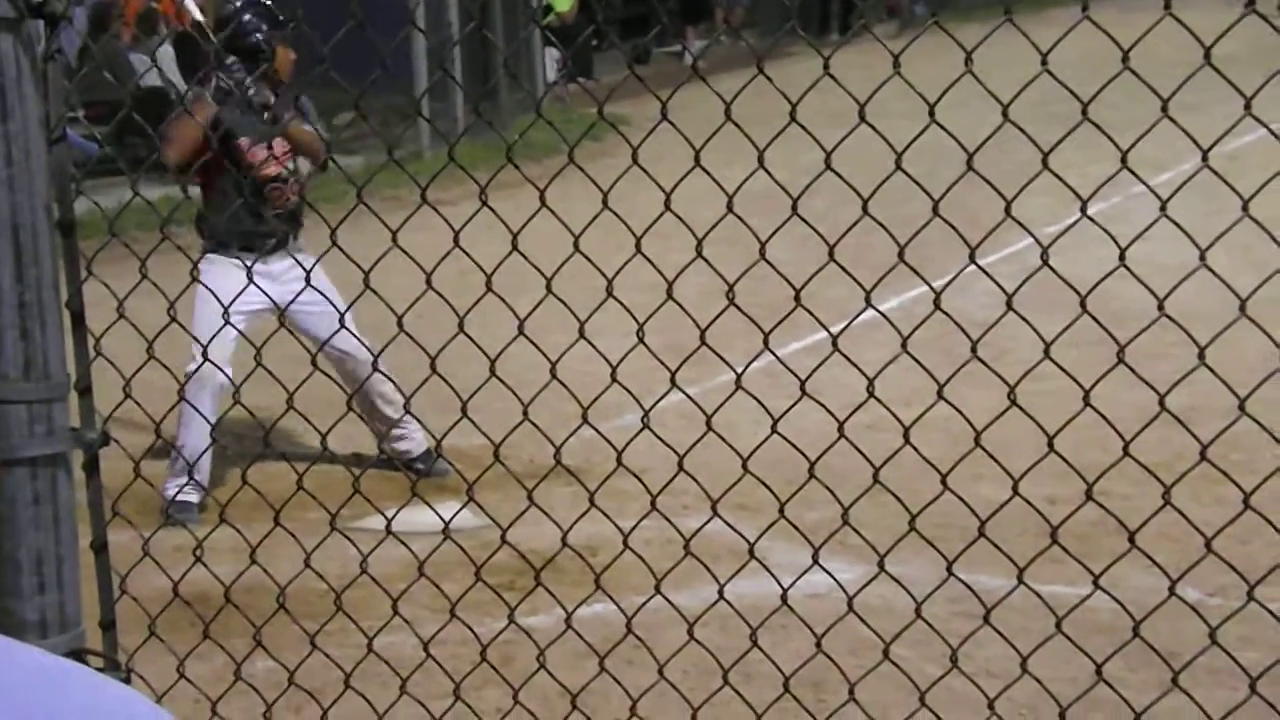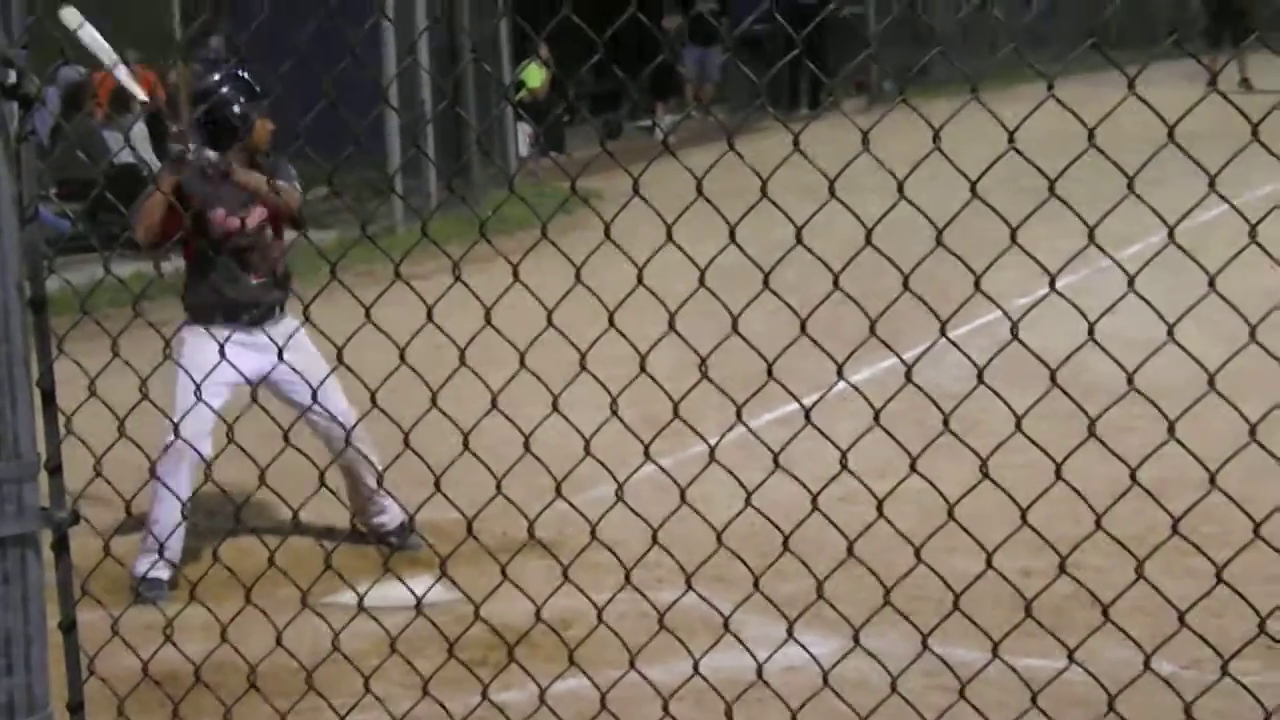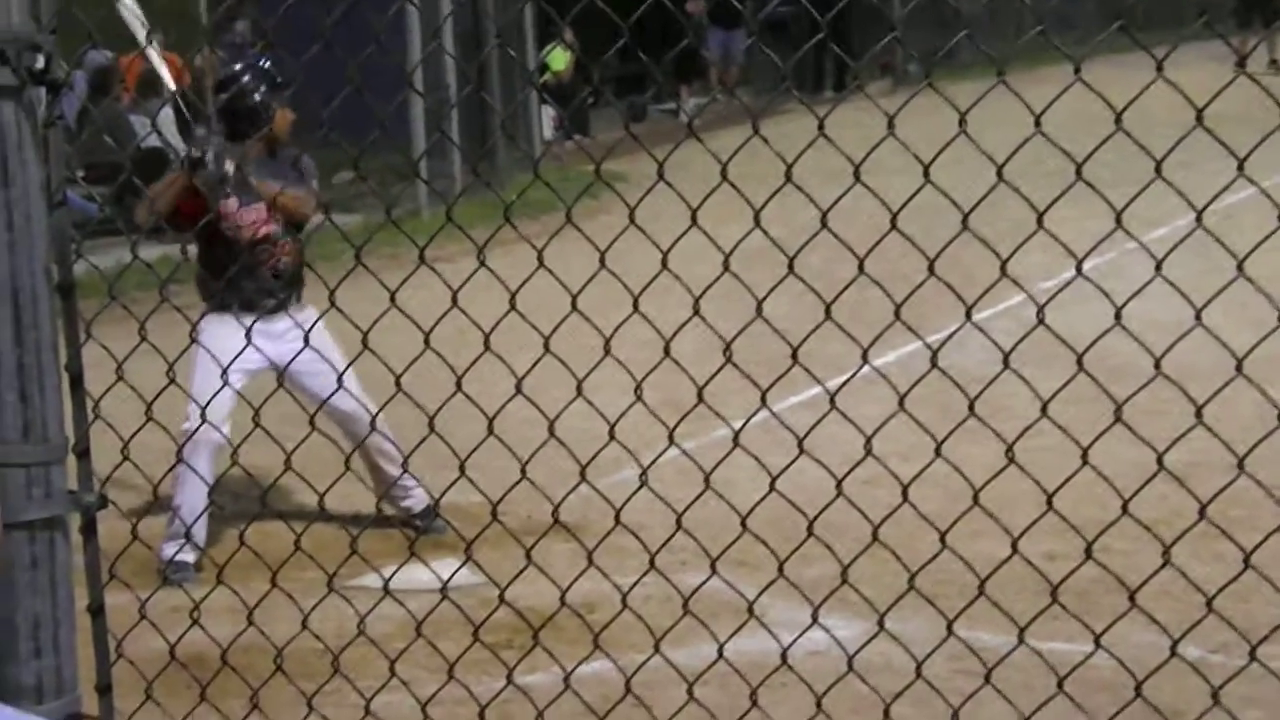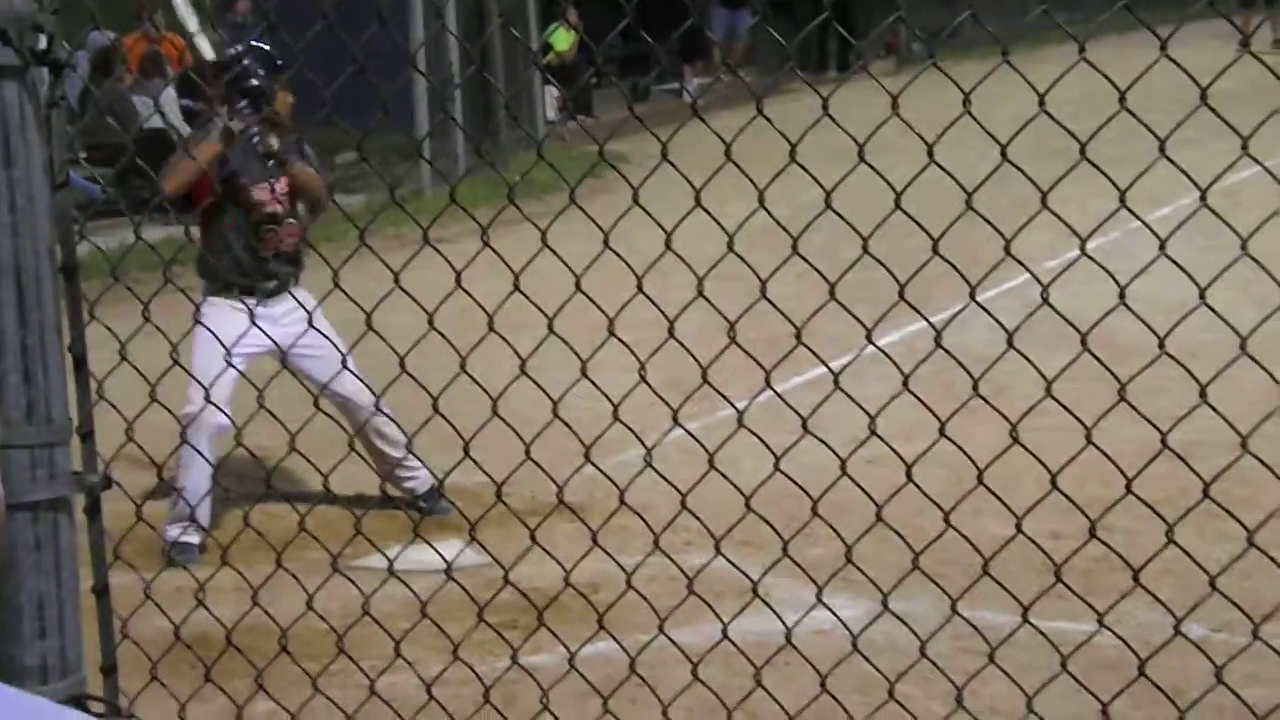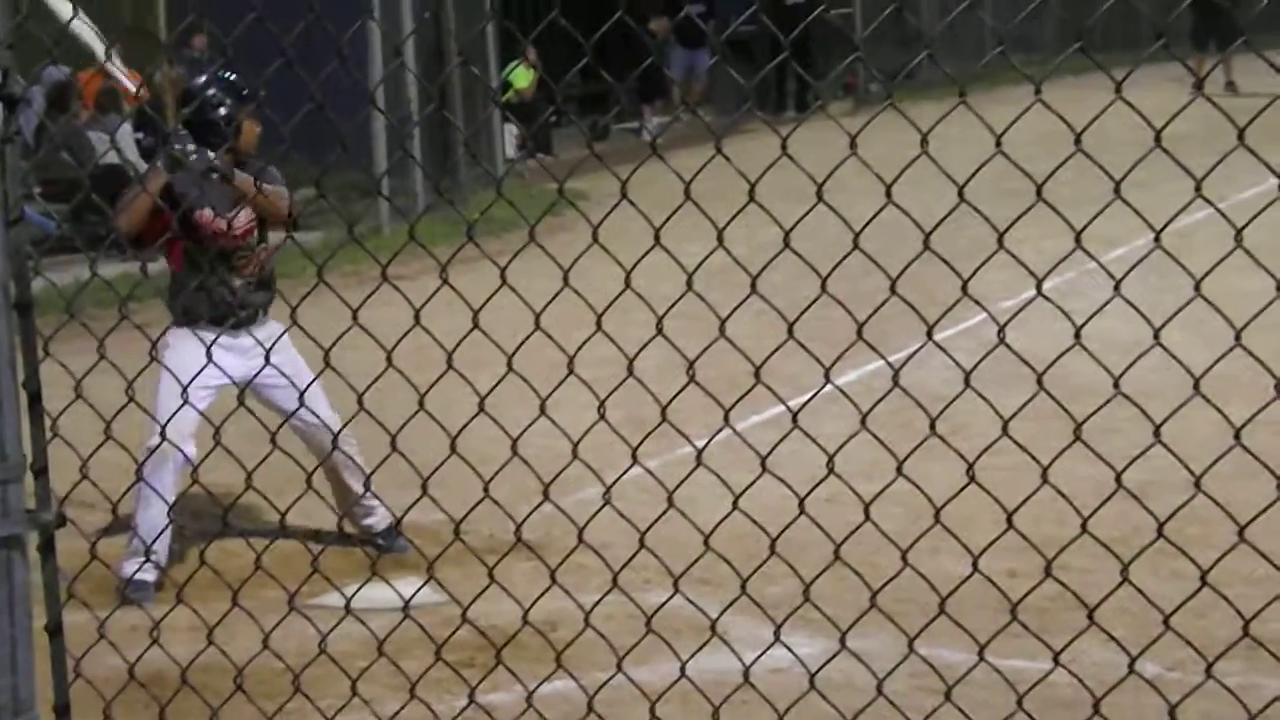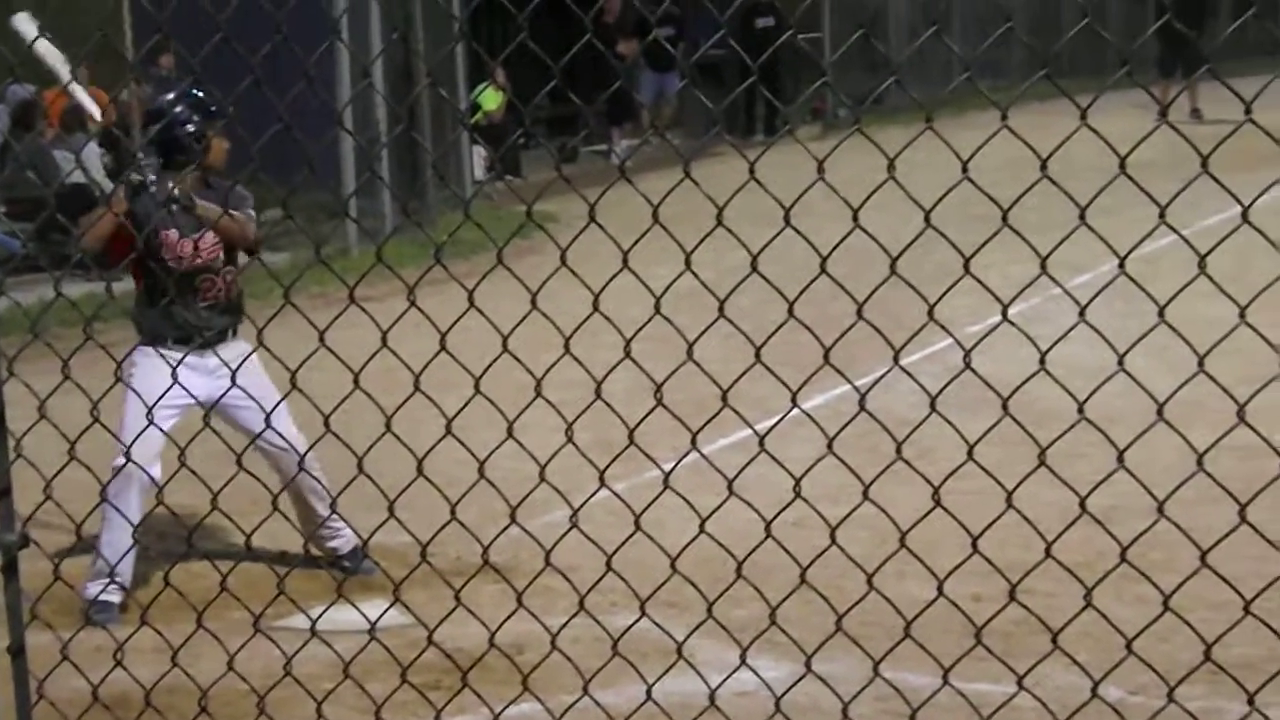
dt=0.4s
person 1, frame 1
left shoulder: (294, 104)
right shoulder: (215, 108)
left elbow: (318, 151)
right elbow: (172, 155)
left wrist: (274, 109)
right wrist: (213, 94)
left hip: (291, 259)
right hip: (229, 264)
left knee: (355, 354)
right knee: (207, 368)
left ankle: (407, 445)
right ankle: (185, 483)
person 1, frame 2
left shoulder: (274, 171)
right shoulder: (192, 179)
left elbow: (291, 205)
right elbow: (143, 234)
left wrist: (227, 171)
right wrist: (174, 168)
left hip: (276, 330)
right hip: (211, 337)
left knee: (342, 423)
right knee: (185, 442)
left ankle: (383, 517)
right ankle: (156, 560)
person 1, frame 3
left shoulder: (294, 164)
right shoulder: (206, 172)
left elbow: (306, 210)
right elbow: (144, 216)
left wrist: (246, 178)
right wrist: (188, 169)
left hip: (293, 318)
right hip: (228, 324)
left knee: (357, 411)
right knee: (203, 430)
left ankle: (412, 502)
right ankle: (180, 544)
person 1, frame 4
left shoulder: (292, 147)
right shoulder: (216, 152)
left elbow: (319, 199)
right elbow: (169, 186)
left wrist: (279, 153)
right wrist: (221, 134)
left hip: (291, 302)
right hip: (229, 307)
left knee: (356, 395)
right knee: (204, 414)
left ankle: (415, 483)
right ankle: (185, 526)
person 1, frame 5
left shoulder: (259, 174)
right shoulder: (178, 180)
left elbow: (282, 212)
right elbow: (124, 225)
left wrist: (224, 172)
right wrist: (163, 166)
left hip: (261, 333)
right hip: (196, 339)
left knee: (326, 429)
right knee: (168, 446)
left ankle: (374, 520)
right ankle: (142, 562)
person 1, frame 6
left shoulder: (229, 195)
right shoulder: (143, 202)
left elbow: (248, 237)
right elbow: (87, 243)
left wrist: (187, 200)
right wrist: (126, 193)
left hip: (228, 353)
right hip: (162, 359)
left knee: (290, 450)
right knee: (133, 466)
left ankle: (340, 543)
right ankle: (106, 583)
